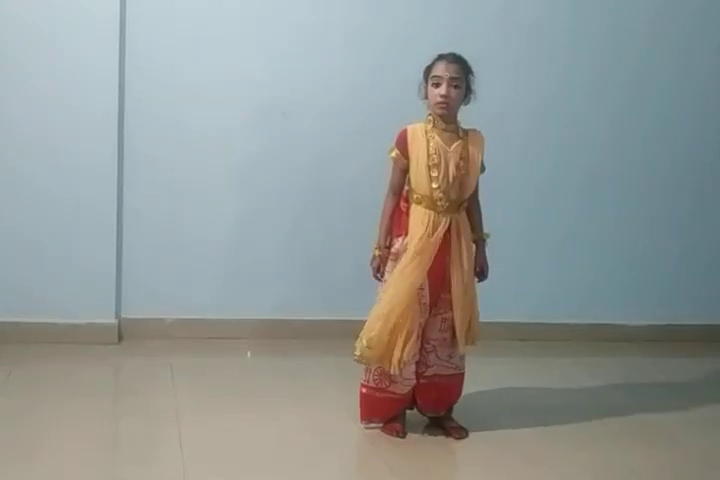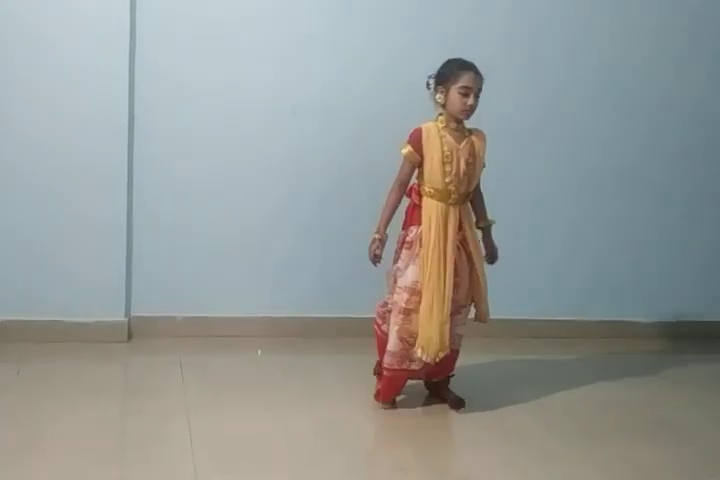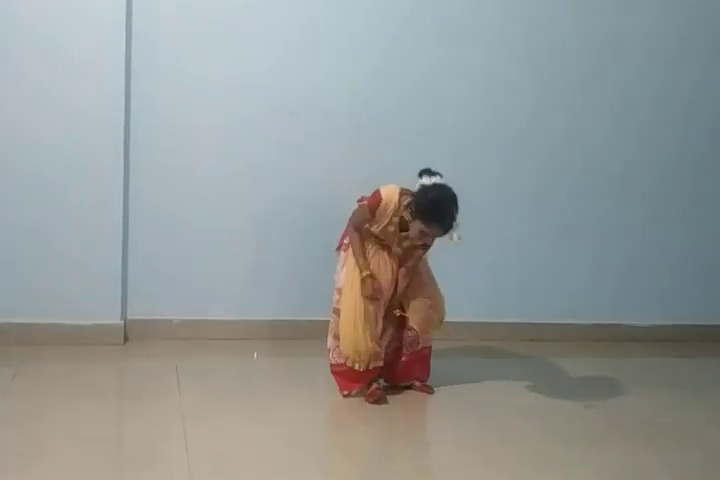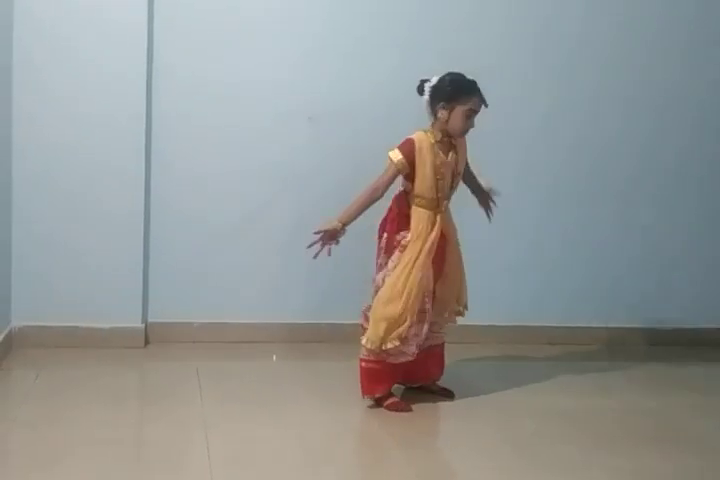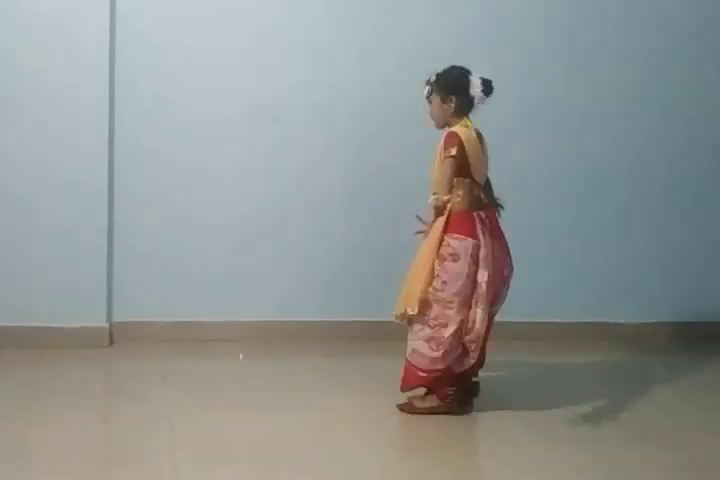
dt=1s
person 1, frame 1
left shoulder: (473, 142)
right shoulder: (409, 137)
left elbow: (472, 198)
right elbow: (393, 194)
left wrist: (479, 248)
right wrist: (381, 246)
left hip: (454, 242)
right hip: (412, 238)
left knee: (447, 328)
right knee: (402, 322)
left ankle: (440, 409)
right ankle: (392, 408)
person 1, frame 2
left shoulder: (477, 140)
right shoulder: (422, 135)
right elbow: (400, 184)
left wrist: (486, 233)
right wrist: (381, 232)
left hip: (461, 227)
right hip: (425, 226)
left knee: (453, 307)
right knee: (411, 303)
left ankle: (438, 379)
right ankle: (388, 382)
person 1, frame 3
left shoulder: (427, 228)
right shoulder: (385, 199)
left elbow: (408, 267)
right elbow: (354, 226)
left wrist: (396, 305)
right wrist: (365, 272)
left hip: (400, 254)
right hip: (366, 245)
left knee: (423, 306)
right knee: (359, 310)
left ankle: (408, 372)
right ankle: (365, 377)
person 1, frame 4
left shoulder: (457, 146)
right shoulder: (415, 146)
left elbow: (464, 172)
right elbow: (378, 186)
left wrist: (481, 192)
right wrist: (340, 223)
left hip: (439, 231)
right hip: (410, 232)
left knee: (431, 308)
right knee: (398, 308)
left ankle: (420, 376)
right ankle: (379, 386)
person 1, frame 5
left shoulder: (454, 137)
right shoulder: (472, 136)
left elbow: (451, 180)
left wrist: (441, 206)
right wrist: (491, 201)
left hip: (458, 229)
right hip: (472, 226)
left knee: (440, 308)
right knee: (466, 310)
left ankle: (436, 391)
right ankle: (461, 382)
